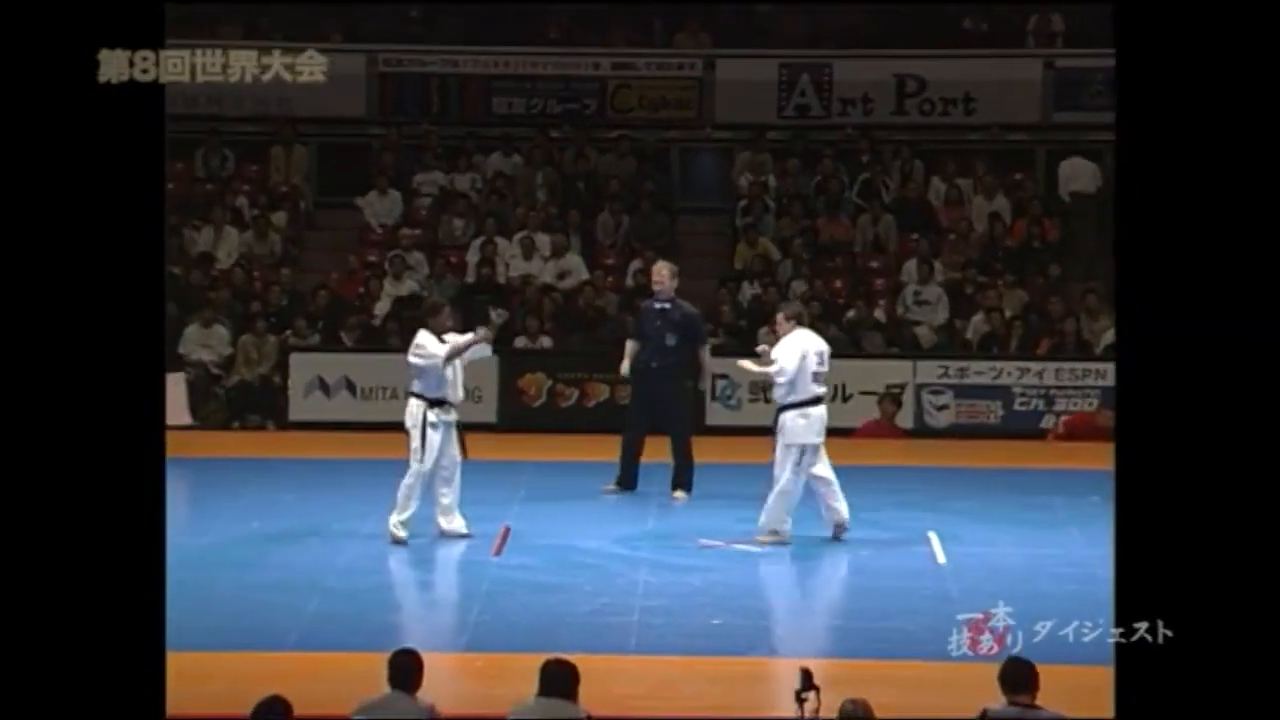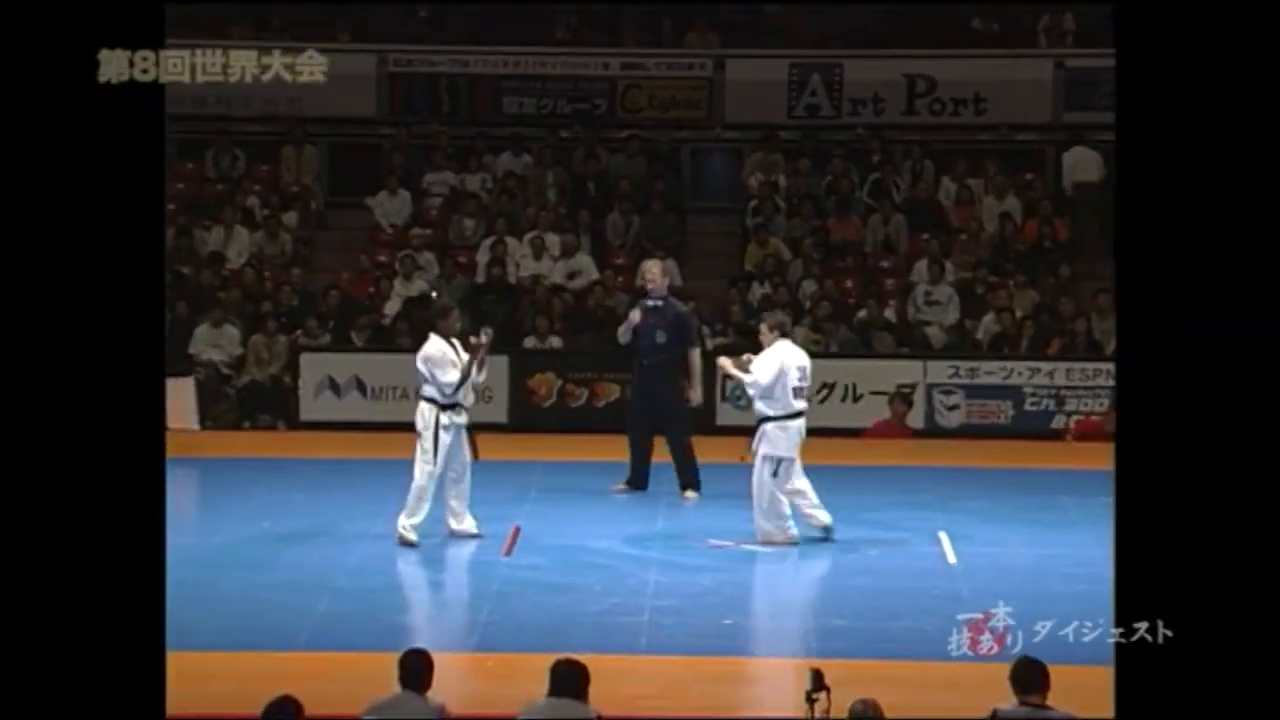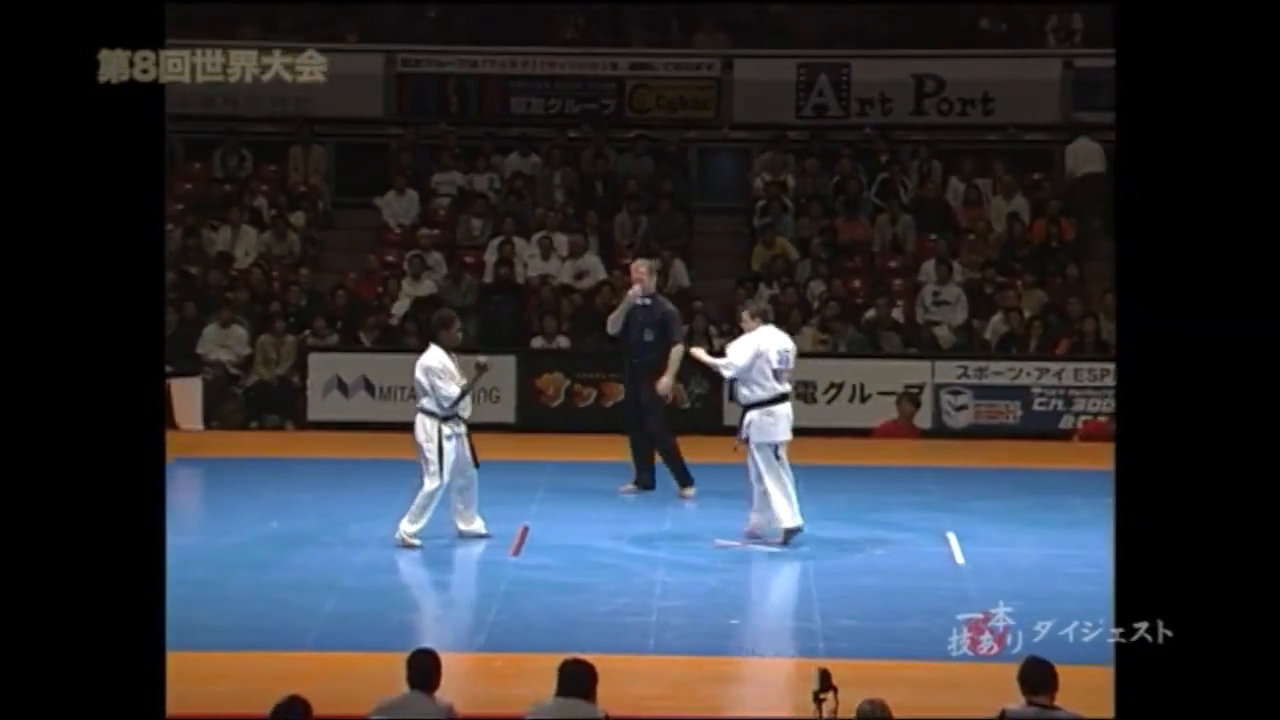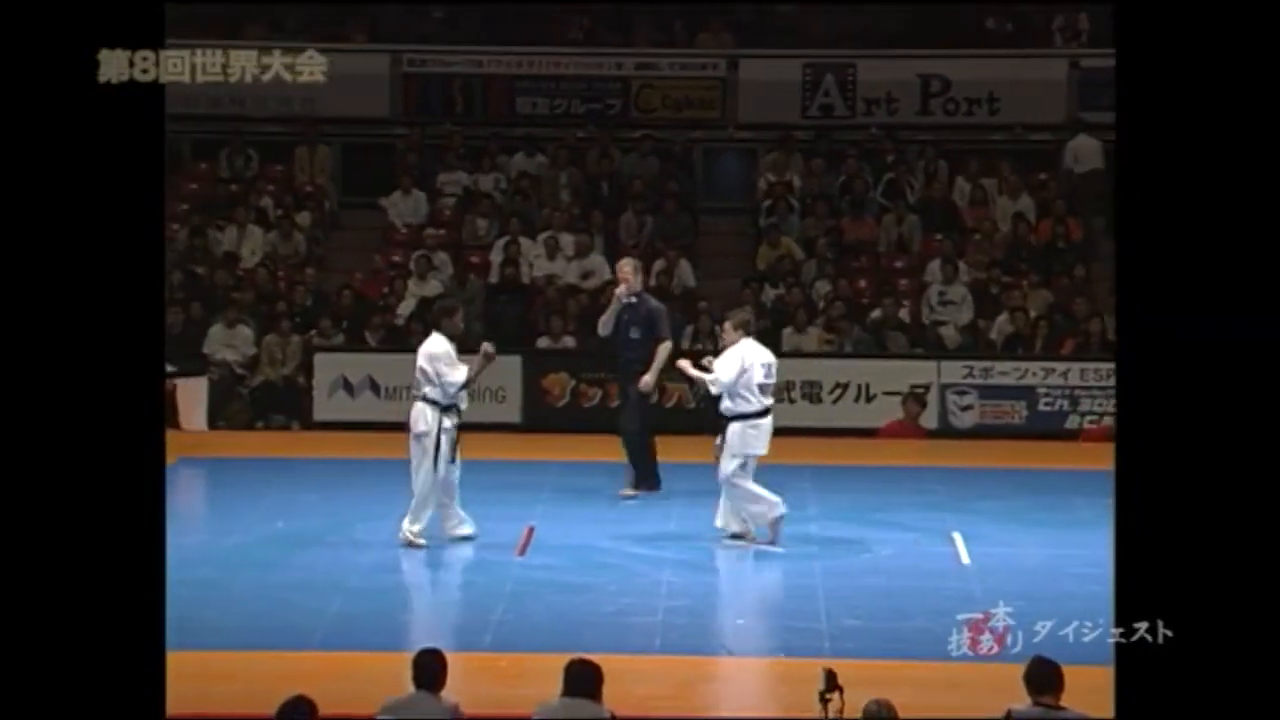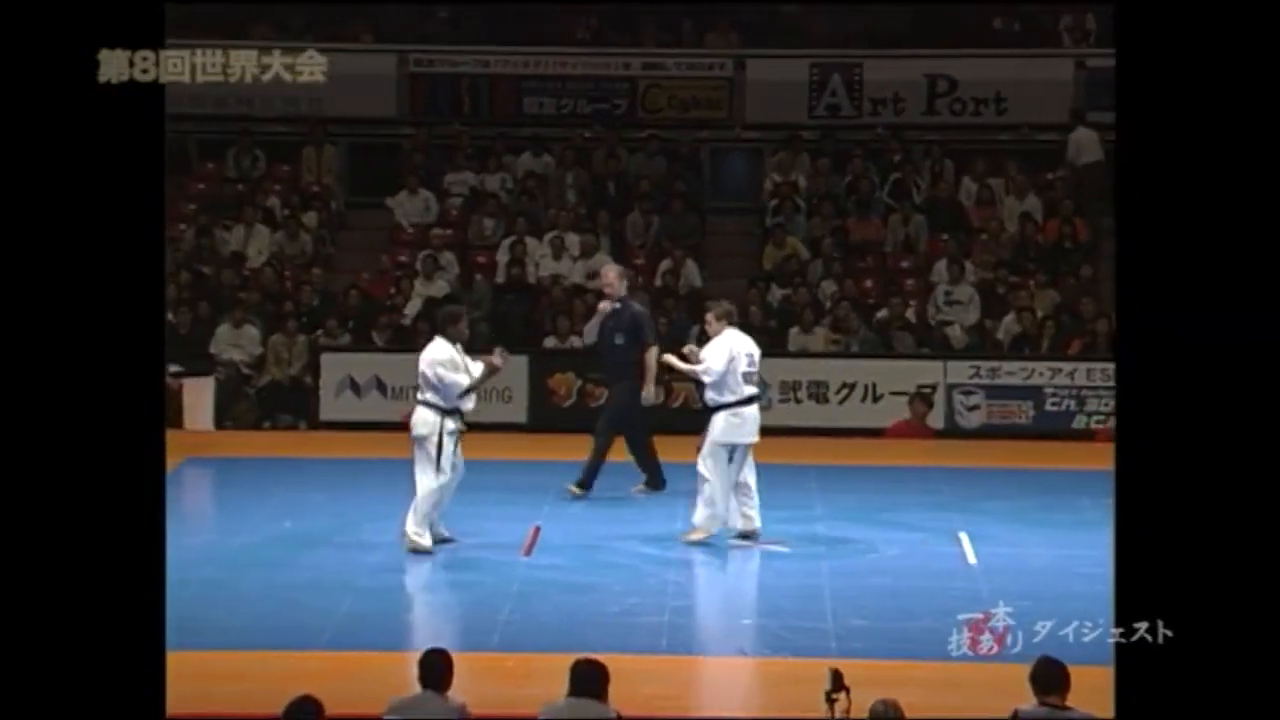
dt=0.2s
person 1, frame 1
left shoulder: (449, 340)
right shoulder: (422, 343)
left elbow: (479, 343)
right elbow: (445, 357)
left wrist: (492, 325)
right wrist: (473, 340)
left hip: (445, 413)
right hip: (426, 414)
left knee: (449, 469)
right knee: (420, 469)
left ankle: (450, 523)
right ankle: (398, 523)
person 1, frame 2
left shoulder: (455, 345)
right shoulder: (432, 350)
left elbow: (477, 376)
right elbow: (453, 385)
left wrist: (482, 352)
right wrist: (472, 358)
left hip: (454, 416)
right hip: (435, 417)
left knee: (460, 470)
right knee: (427, 472)
left ankle: (460, 523)
right ankle: (407, 527)
person 1, frame 3
left shoulder: (448, 357)
right shoulder: (431, 362)
left elbow: (457, 391)
right elbow: (451, 399)
left wrist: (477, 374)
right wrist: (477, 376)
left hip: (452, 426)
right hip: (435, 428)
left knee: (466, 475)
right knee: (436, 481)
left ankle: (468, 524)
right ankle: (407, 531)
person 1, frame 4
left shoulder: (444, 345)
right shoulder: (435, 349)
left elbow: (458, 377)
right elbow: (456, 385)
left wrist: (480, 359)
right wrist: (482, 364)
left hip: (443, 416)
right hip: (431, 417)
left knee: (448, 475)
right knee: (428, 476)
left ankle: (455, 525)
right ankle: (411, 531)
person 1, frame 5
left shoulder: (452, 349)
right shoulder: (438, 354)
left elbow: (473, 372)
right elbow: (460, 389)
left wrist: (490, 365)
right wrist: (489, 373)
left hip: (445, 421)
right hip: (434, 422)
left knee: (451, 475)
right knee: (434, 479)
left ankle: (433, 529)
right ankle: (416, 534)
person 2, frame 1
left shoulder: (793, 342)
right shoulder: (818, 342)
left elbow: (783, 372)
left wrist: (754, 368)
right wrist: (771, 356)
left hip: (797, 415)
right hip: (814, 411)
left knee: (786, 473)
right knee: (818, 468)
left ankle: (775, 527)
right ankle: (838, 517)
person 2, frame 2
left shoulder: (774, 355)
right shoulder: (800, 354)
left elbow: (756, 385)
left wrist: (731, 369)
right wrist: (754, 366)
left hip: (777, 427)
right hip: (792, 423)
left knee: (766, 481)
right knee: (790, 479)
left ankle: (780, 532)
right ankle: (821, 519)
person 2, frame 3
left shoulder: (753, 341)
right shoulder: (785, 340)
left elbow: (730, 366)
left wrist: (703, 356)
right wrist: (736, 353)
left hip: (763, 413)
right hip: (778, 409)
left knee: (772, 471)
right knee: (762, 469)
left ankle: (789, 521)
right ankle: (760, 523)
person 2, frame 4
left shoulder: (738, 353)
right shoulder: (765, 354)
left elbow: (718, 383)
left wrist: (689, 370)
right wrist: (716, 367)
left hip: (745, 425)
right hip: (757, 421)
left knee: (731, 477)
right knee: (736, 476)
left ankle: (772, 511)
right ankle: (739, 526)
person 2, frame 5
left shoulder: (723, 343)
right shoulder: (746, 342)
left elbow: (710, 373)
left wrist: (678, 364)
right wrist: (700, 359)
left hip: (731, 415)
right hip: (746, 412)
left knee: (711, 467)
right knee: (738, 472)
left ankle: (706, 525)
right ankle: (749, 525)
person 3, frame 1
left shoulder: (688, 313)
right shoulder: (646, 309)
left elbow: (702, 347)
right elbow: (634, 339)
left wrist: (704, 378)
right wrist: (627, 361)
left hip: (674, 381)
right hip: (645, 377)
left knee: (680, 434)
right knee: (633, 430)
left ankle: (681, 485)
right ankle: (625, 481)
person 3, frame 2
left shoulder: (679, 312)
right shoulder: (641, 308)
left elbow: (693, 349)
right elbow: (622, 338)
left wrist: (696, 385)
right wrist: (628, 324)
left hip: (667, 379)
right hip: (642, 377)
left knee: (677, 434)
right knee: (638, 431)
left ankle: (690, 485)
right ankle: (636, 481)
person 3, frame 3
left shoulder: (666, 310)
right shoulder: (632, 305)
left elbow: (678, 345)
right elbow: (611, 329)
left wrist: (668, 377)
right wrist: (625, 304)
left hip: (654, 377)
right hip: (633, 374)
left knee: (657, 430)
right knee: (636, 430)
left ankle: (685, 481)
right ankle: (644, 480)
person 3, frame 4
left shoulder: (653, 307)
right shoulder: (620, 306)
left elbow: (666, 343)
right elbow: (603, 331)
left wrist: (652, 374)
right wrist: (615, 305)
left hip: (642, 374)
right hip: (625, 373)
left knee: (630, 427)
right knee: (640, 428)
left ankle: (641, 481)
right ankle: (649, 480)
person 3, frame 5
left shoulder: (637, 312)
right shoulder: (606, 313)
left elbow: (652, 348)
right elbow: (588, 339)
left wrist: (650, 384)
right wrist: (599, 317)
left hip: (629, 381)
right hip: (614, 379)
left knee: (604, 429)
right knee: (635, 432)
left ankle: (584, 484)
right ankle: (655, 480)
